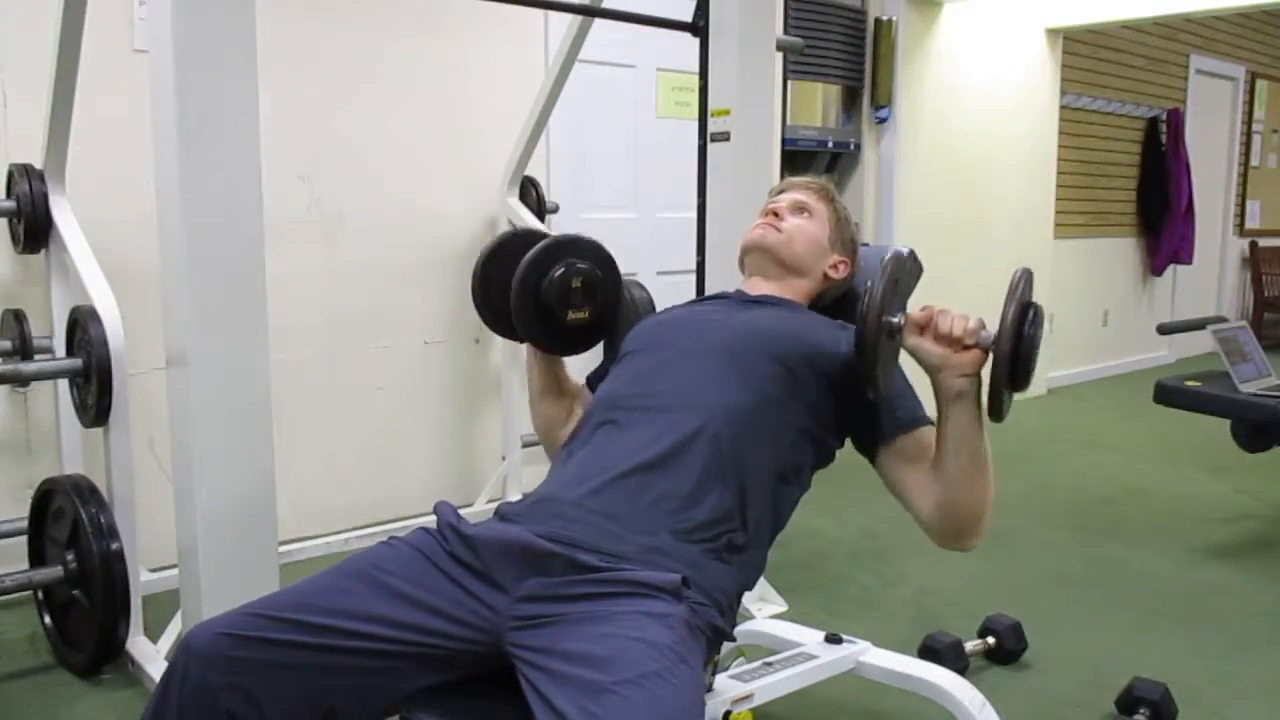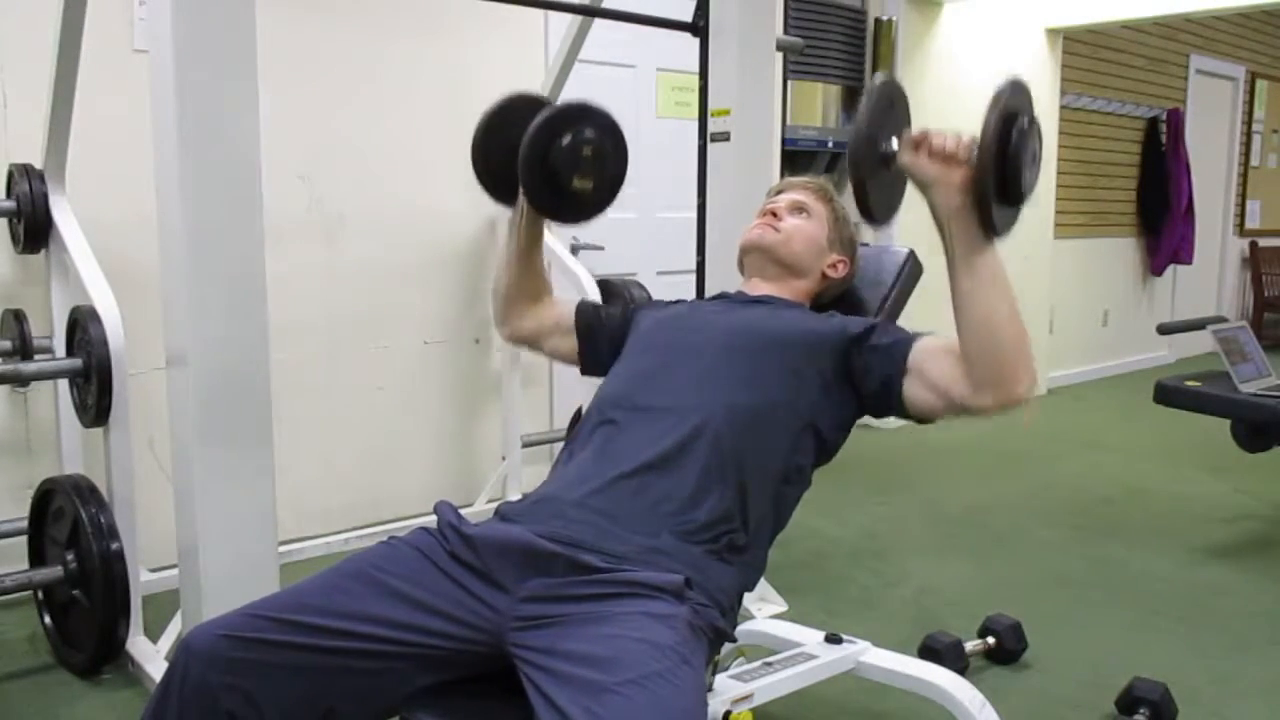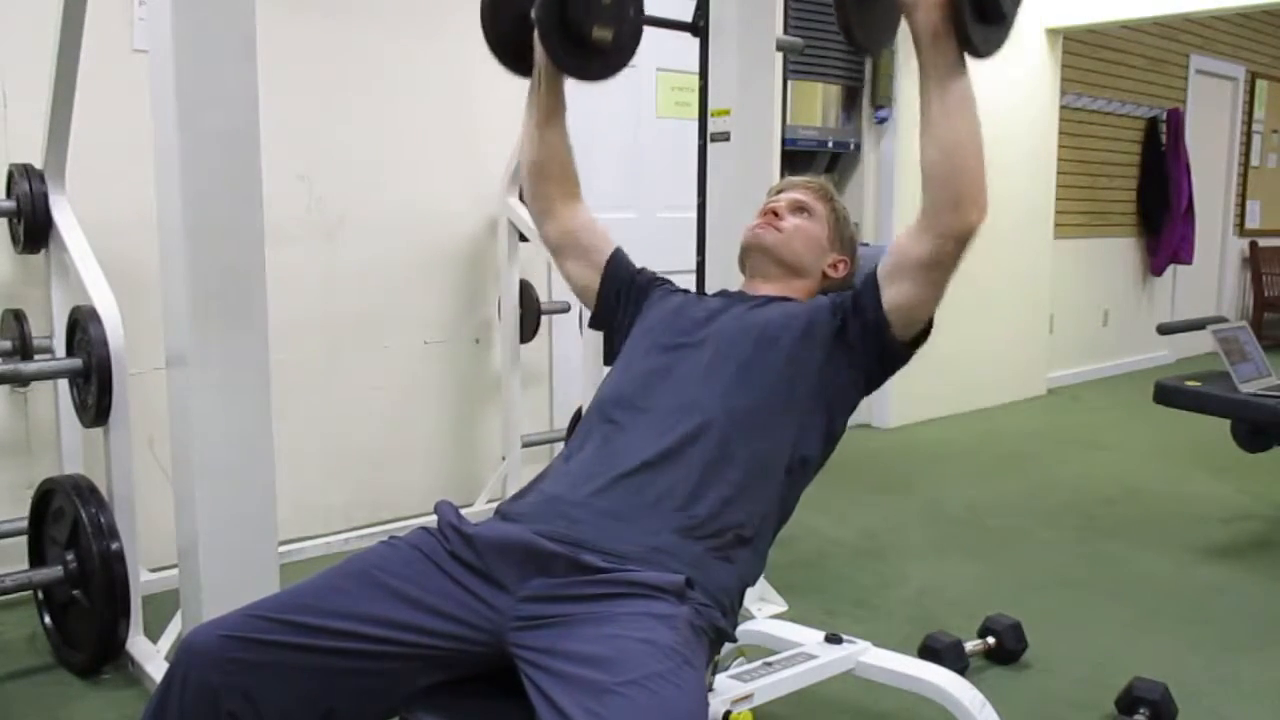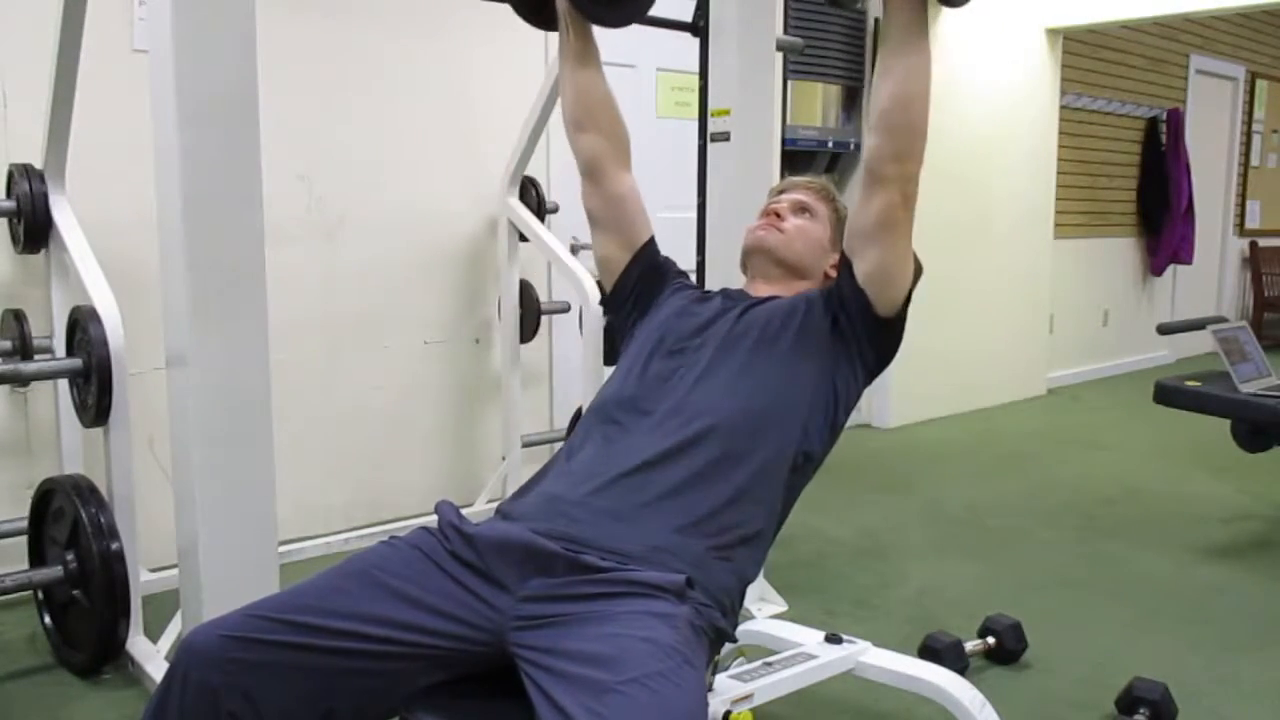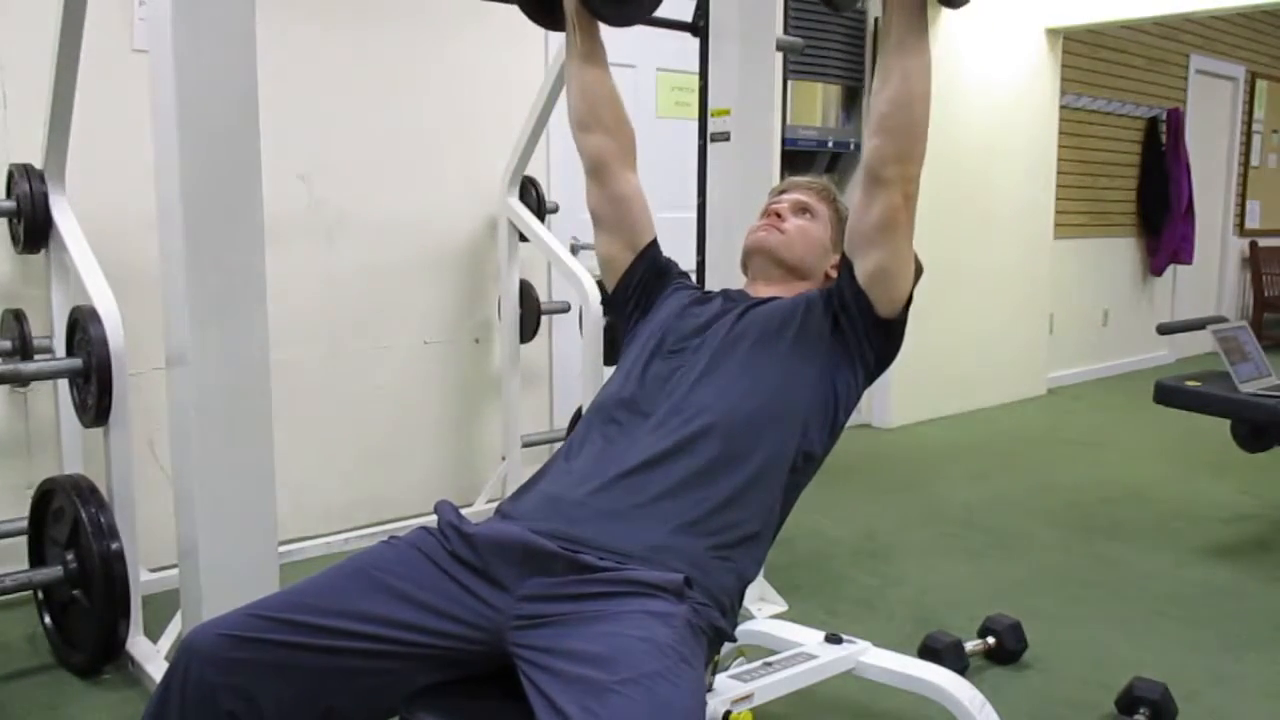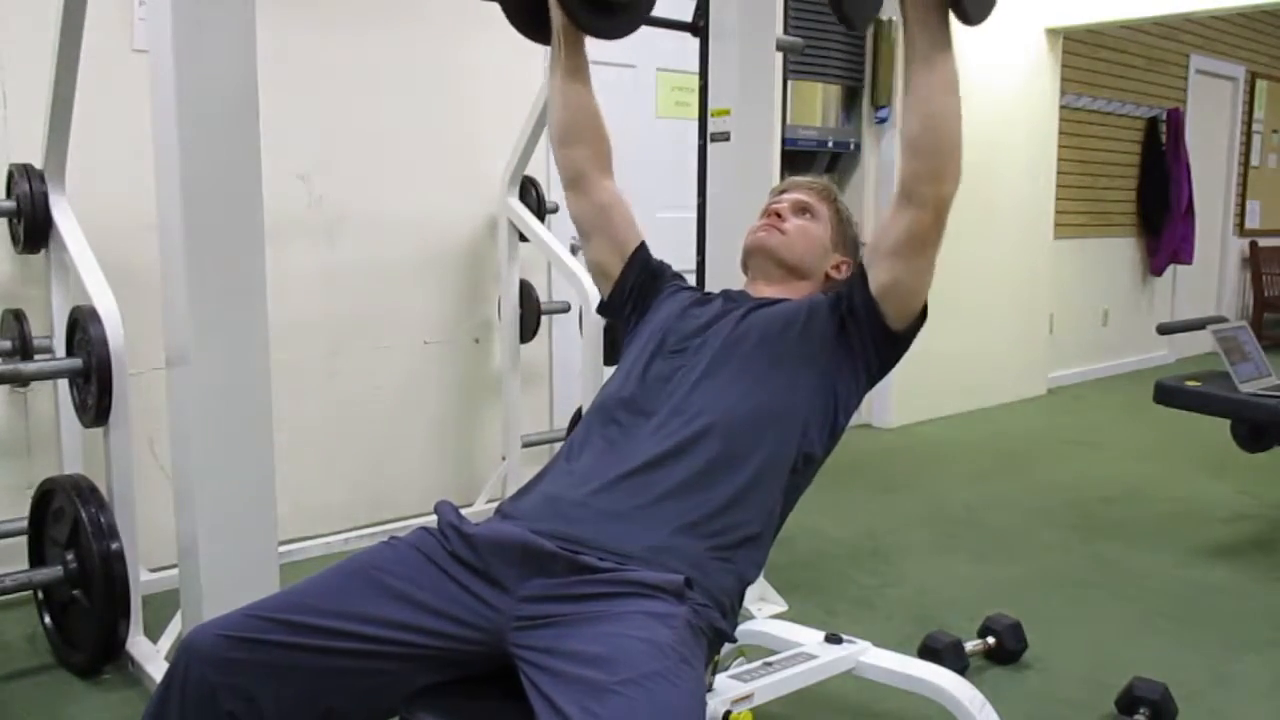
dt=0.3s
person 1, frame 1
left shoulder: (838, 352)
right shoulder: (660, 324)
left elbow: (955, 521)
left wrist: (956, 383)
left hip: (645, 596)
right hip: (496, 551)
person 1, frame 2
left shoulder: (839, 342)
right shoulder: (660, 318)
left elbow: (998, 386)
right elbow: (522, 320)
left wrist: (958, 211)
right wrist: (531, 202)
left hip: (644, 594)
right hip: (496, 552)
person 1, frame 3
left shoulder: (837, 338)
right shoulder: (656, 307)
left elbow: (948, 226)
right elbow: (553, 209)
left hip: (644, 594)
right hip: (495, 548)
person 1, frame 4
left shoulder: (835, 334)
right shoulder: (665, 303)
left elbow: (890, 177)
right elbow: (600, 160)
left hip: (645, 594)
right hip: (496, 548)
person 1, frame 5
left shoulder: (838, 333)
right shoulder: (665, 303)
left elbow: (890, 178)
right elbow: (605, 160)
left hip: (643, 594)
right hip: (497, 548)
person 1, frame 6
left shoulder: (837, 336)
right shoulder: (664, 305)
left elbow: (922, 203)
right elbow: (586, 179)
left hip: (645, 593)
right hip: (500, 547)
